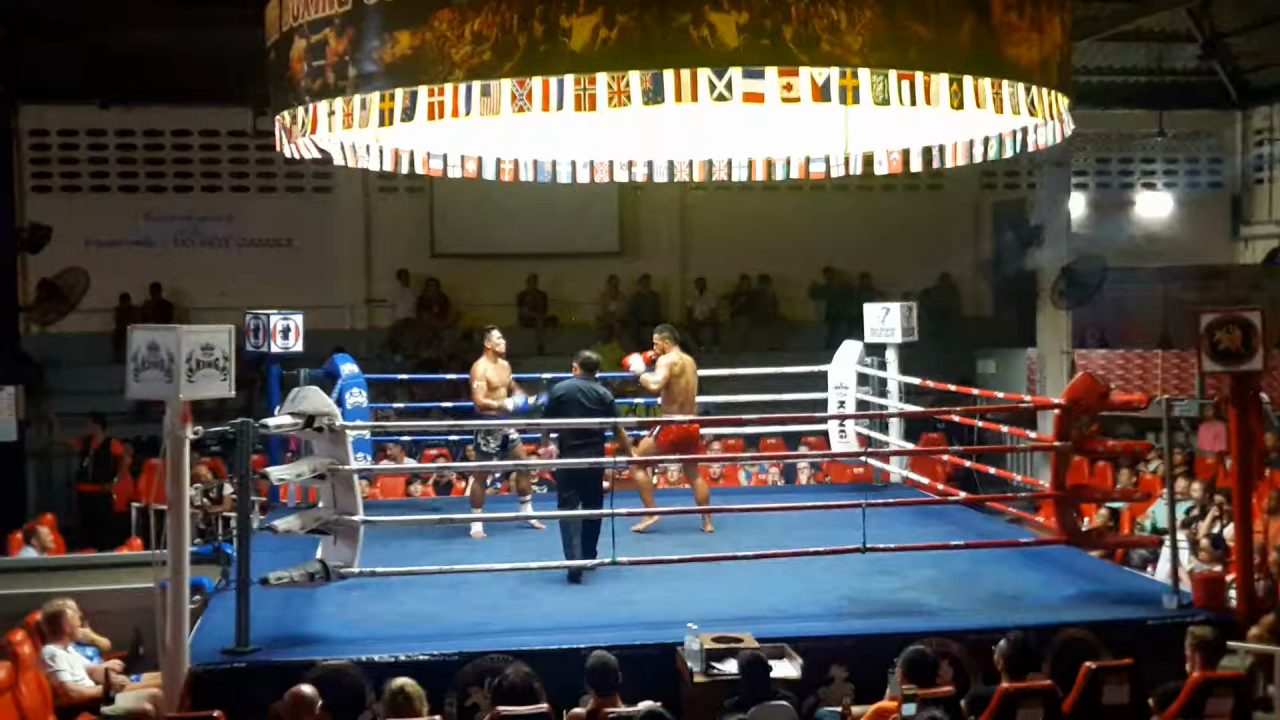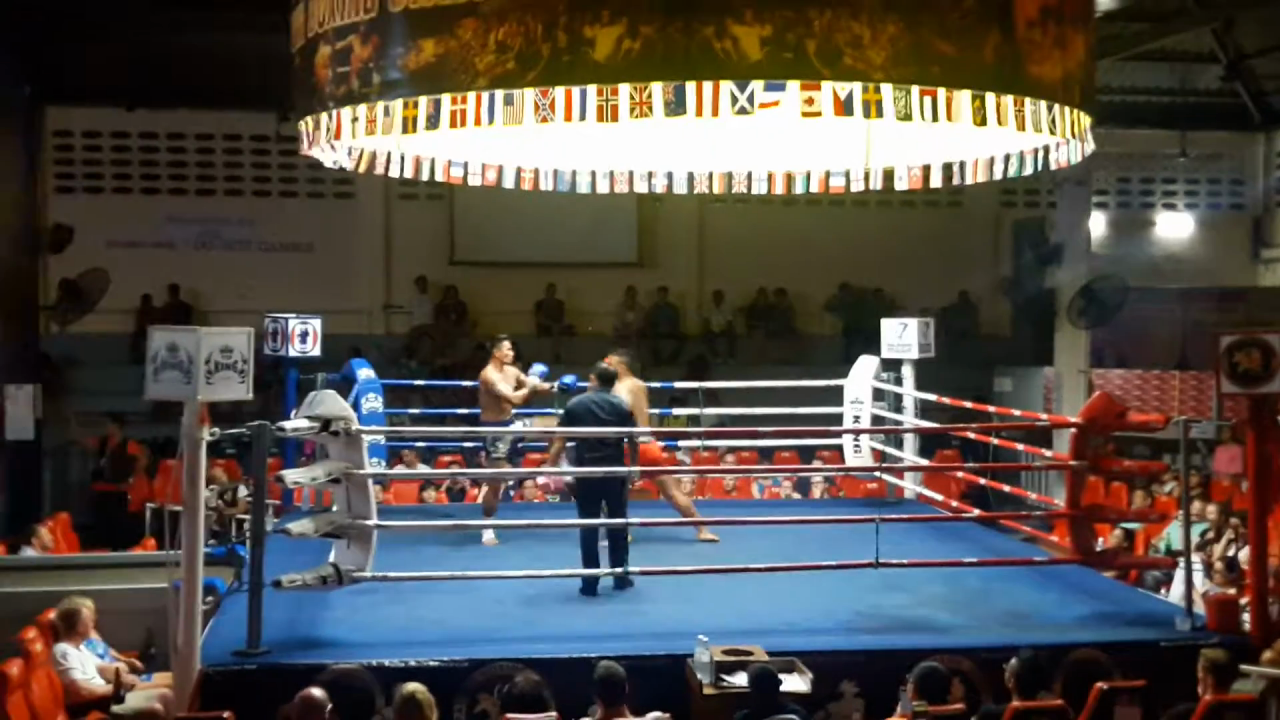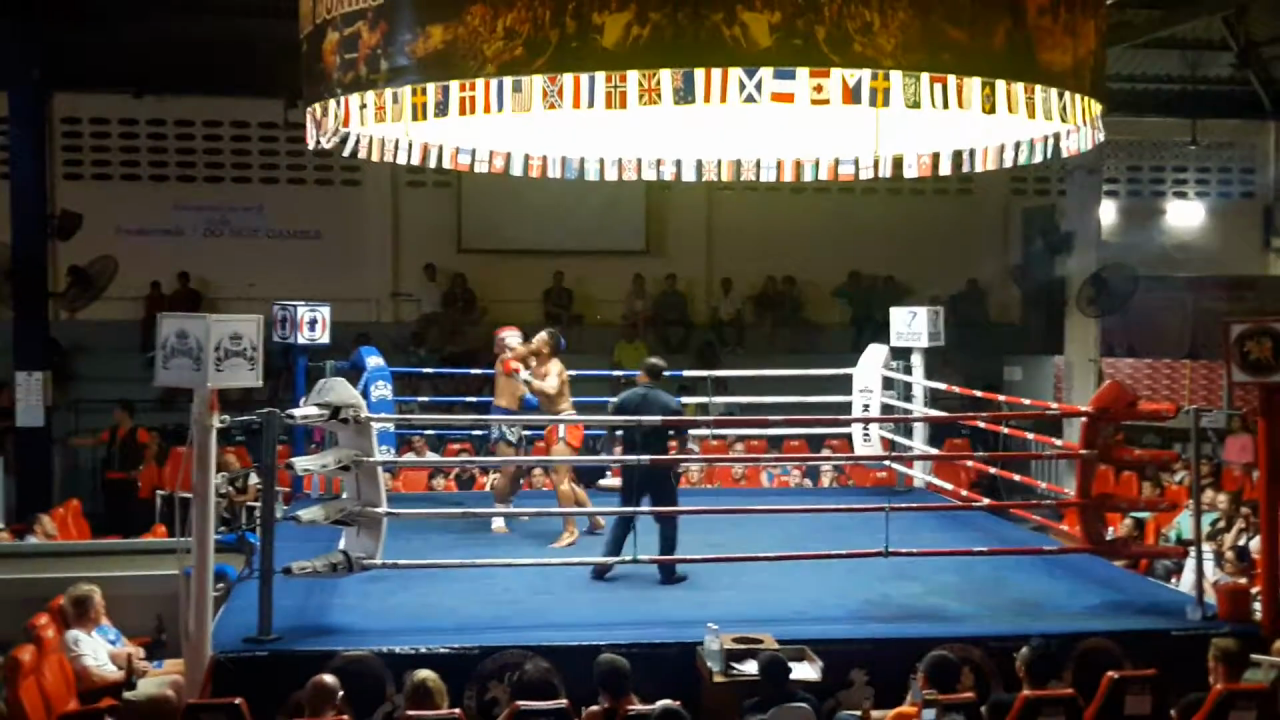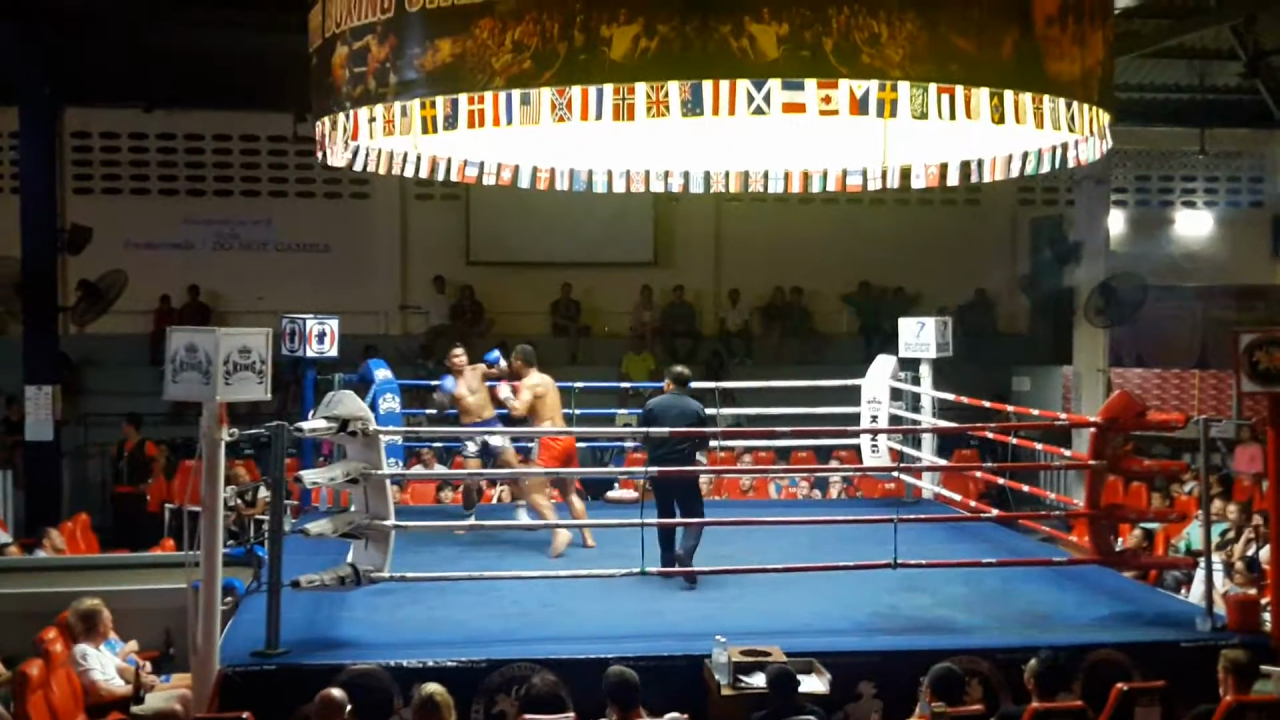
dt=0.5s
person 1, frame 1
left shoulder: (560, 389)
right shoulder: (604, 394)
right elbow: (618, 429)
left wrist: (546, 445)
right wrist: (629, 454)
left hip: (568, 457)
right hip: (594, 458)
left knee: (568, 507)
right knee: (593, 508)
left ankle: (574, 559)
right ankle: (588, 558)
person 1, frame 2
left shoulder: (576, 404)
right shoulder: (621, 406)
left elbow: (561, 441)
right elbow: (631, 441)
left wrist: (550, 467)
right hip: (615, 471)
left knee: (588, 525)
right knee: (617, 522)
left ankle: (590, 582)
right ankle: (620, 575)
person 1, frame 3
left shoulder: (624, 399)
right shoulder: (671, 404)
right elbow: (681, 438)
left hip: (632, 466)
right hip: (659, 467)
left knee: (625, 516)
right knee: (667, 518)
left ankle: (604, 563)
right ankle: (667, 571)
person 1, frame 4
left shoulder: (653, 405)
right shoulder: (696, 408)
left elbow: (642, 437)
right elbow: (704, 442)
left hip: (659, 469)
right hip: (684, 469)
left knee: (666, 516)
right knee: (693, 516)
left ankle: (668, 563)
right ankle: (685, 554)
person 2, frame 1
left shoulder: (667, 359)
right shoulder: (690, 361)
left elbow: (655, 386)
left wrist: (640, 371)
right wrist: (654, 365)
left hip: (671, 425)
right hip: (691, 425)
left knee: (637, 463)
right knee: (694, 475)
left ankle: (650, 514)
right ankle: (707, 522)
person 2, frame 2
left shoulder: (623, 386)
right shoulder: (639, 385)
left hip: (637, 448)
right hip: (650, 447)
right knee: (672, 492)
right ankle: (703, 531)
person 2, frame 3
left shoulder: (553, 367)
right shoulder: (540, 365)
left elbow: (550, 390)
left wrist: (526, 378)
left hip: (565, 424)
right hip: (557, 425)
left knee: (559, 477)
right knee: (565, 479)
left ankle: (570, 531)
right ankle: (595, 520)
person 2, frame 4
left shoulder: (528, 382)
right shoulder: (547, 379)
left elbow: (518, 411)
left wrist: (505, 395)
left hip: (550, 442)
right hip: (567, 439)
left knee: (534, 490)
right knee: (570, 492)
left ankle: (558, 531)
right ankle: (587, 537)
person 3, frame 1
left shoulder: (504, 365)
right shoulder: (480, 368)
right elbow: (479, 402)
left wrist: (531, 400)
right wrist: (507, 405)
right hip: (488, 425)
left knee: (523, 467)
right knee: (481, 476)
left ankle: (527, 513)
right ankle: (476, 524)
person 3, frame 2
left shoulder: (511, 370)
right shoulder: (489, 375)
left elbow: (532, 385)
right elbow: (515, 400)
left wrist: (554, 386)
right wrist: (533, 385)
left hip: (510, 423)
right hip: (495, 429)
right knee: (494, 483)
right ankle: (487, 531)
person 3, frame 3
left shoulder: (520, 364)
right shoulder: (505, 358)
left hip: (515, 417)
right hip: (502, 417)
left knee: (518, 469)
right knee: (508, 471)
left ankle: (508, 506)
right ankle: (497, 519)
person 3, frame 4
left shoulder: (477, 370)
right shoulder: (448, 383)
left elbow: (503, 372)
right elbow: (442, 407)
left wrist: (500, 363)
right wrist: (441, 398)
left hip: (493, 426)
left knee: (515, 470)
right knee: (470, 482)
left ankle: (521, 514)
right ankle: (469, 517)
